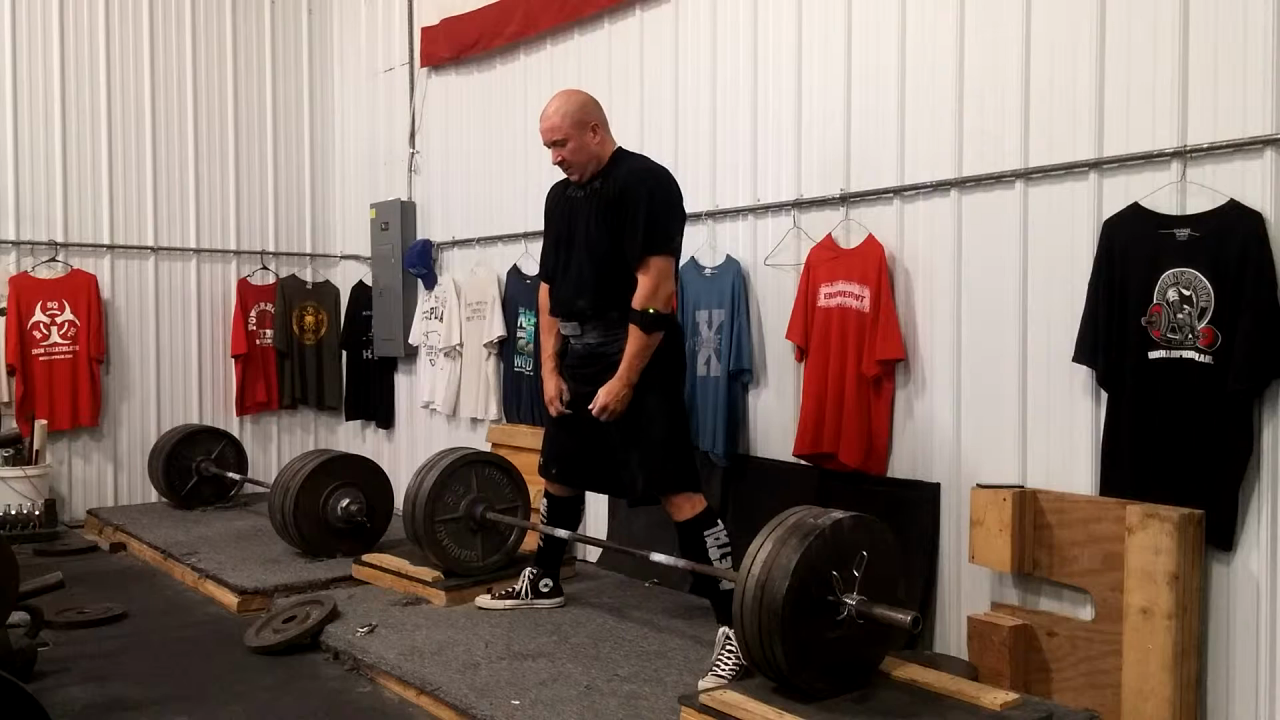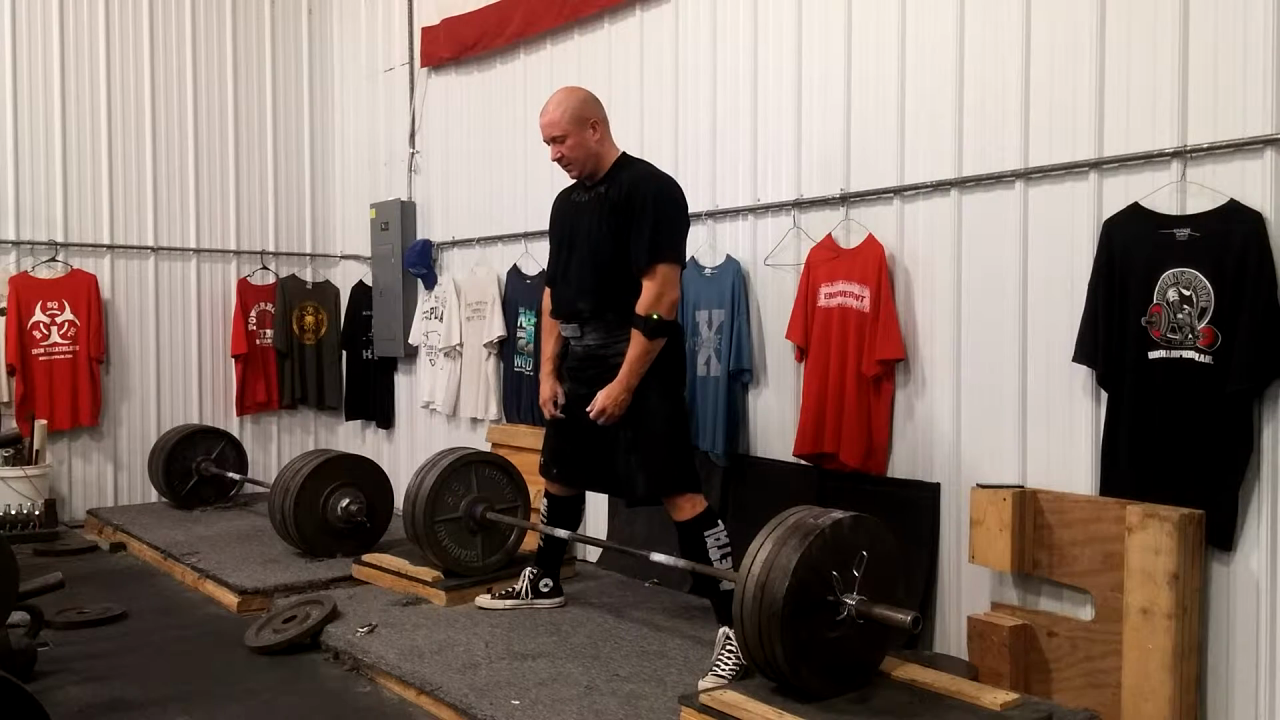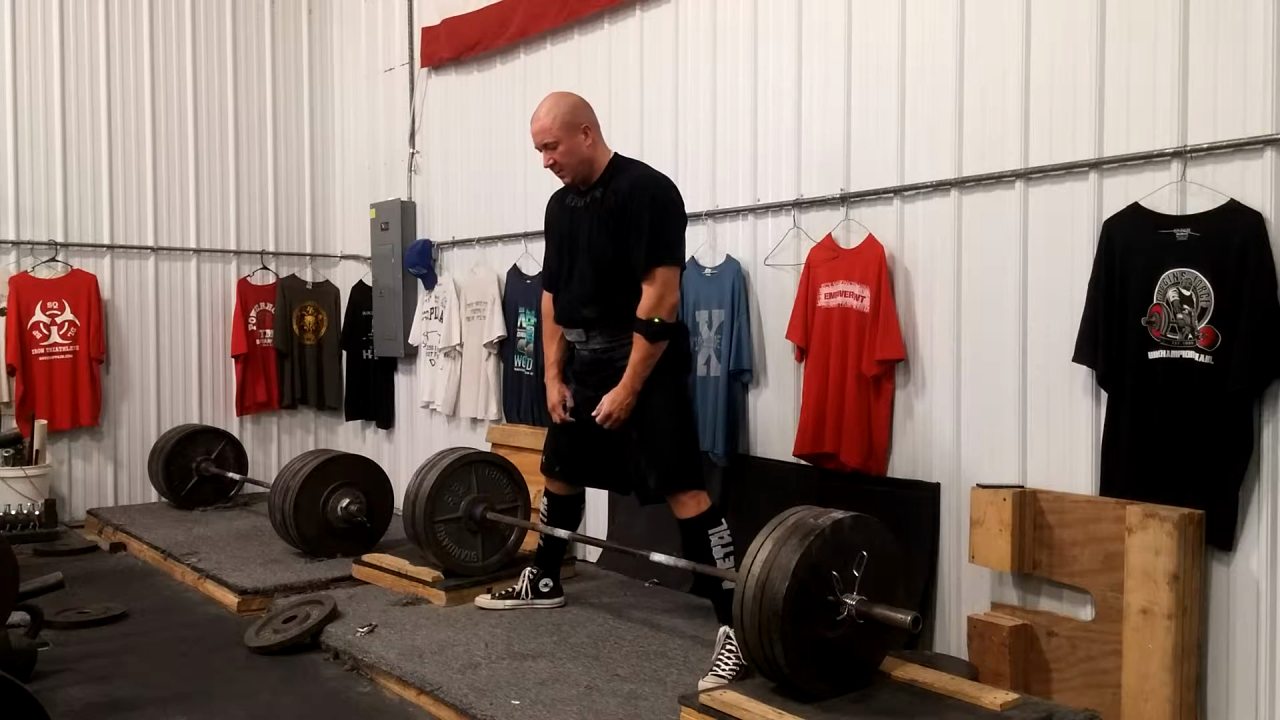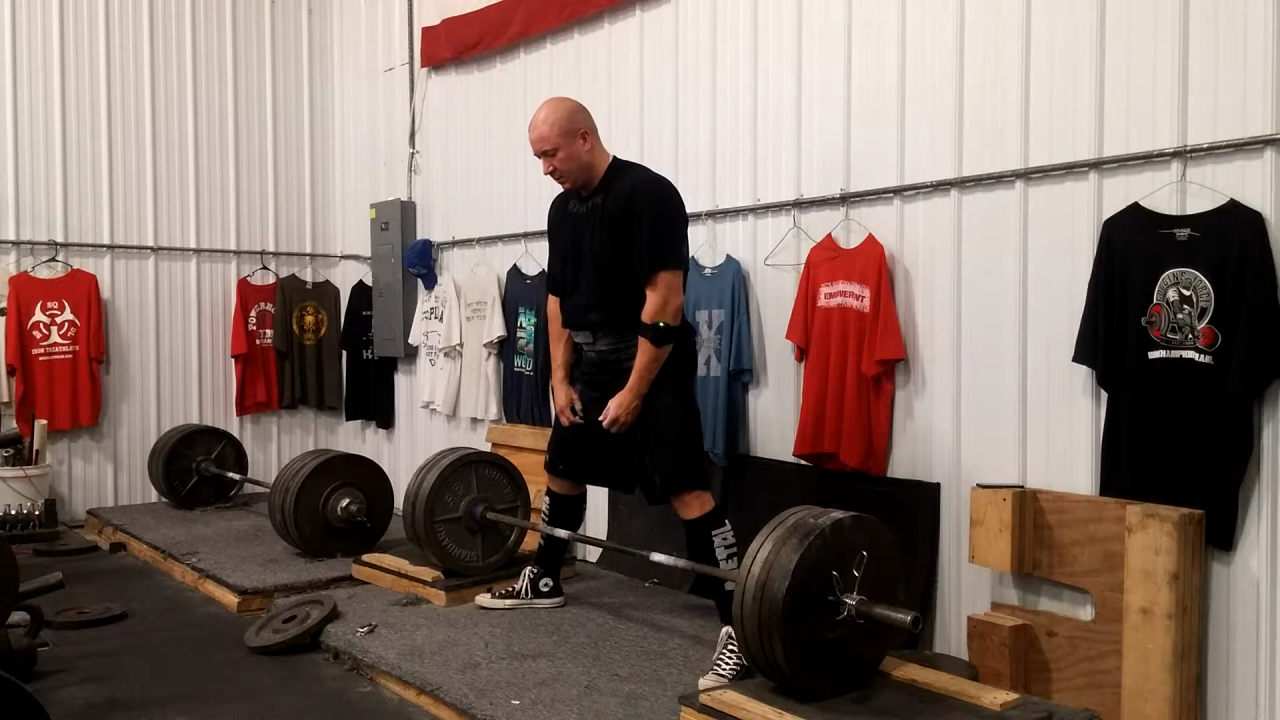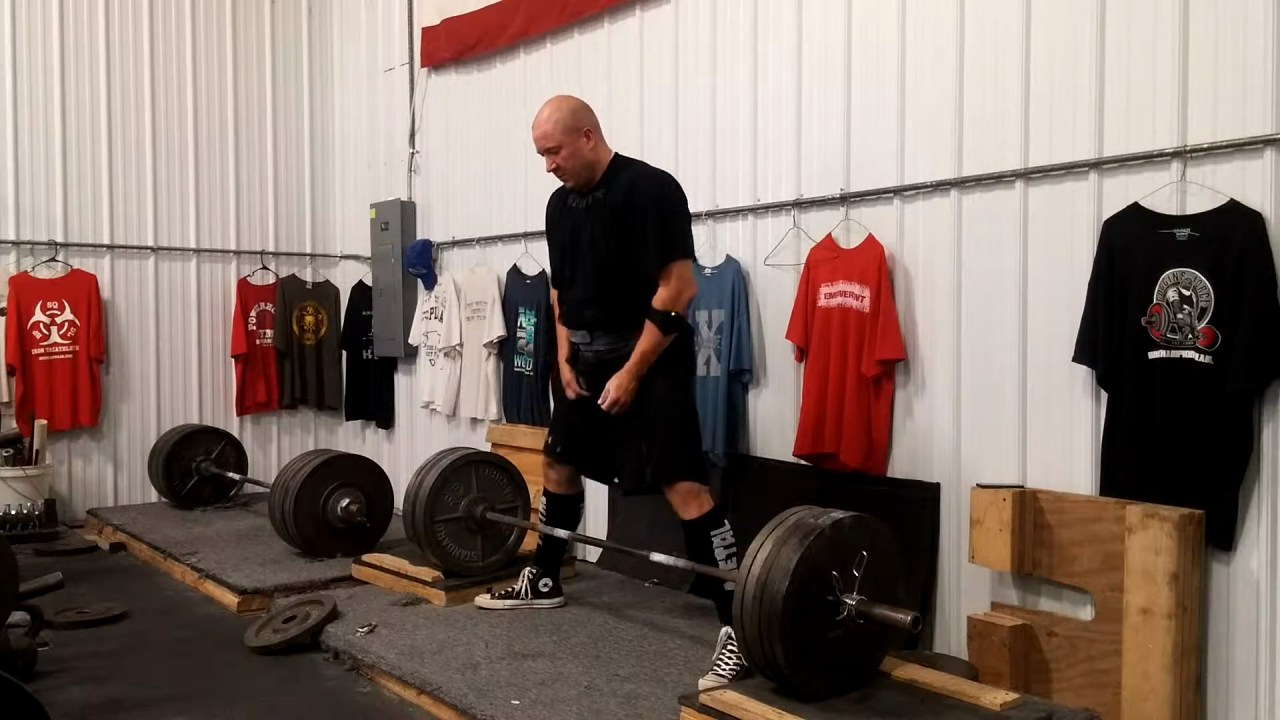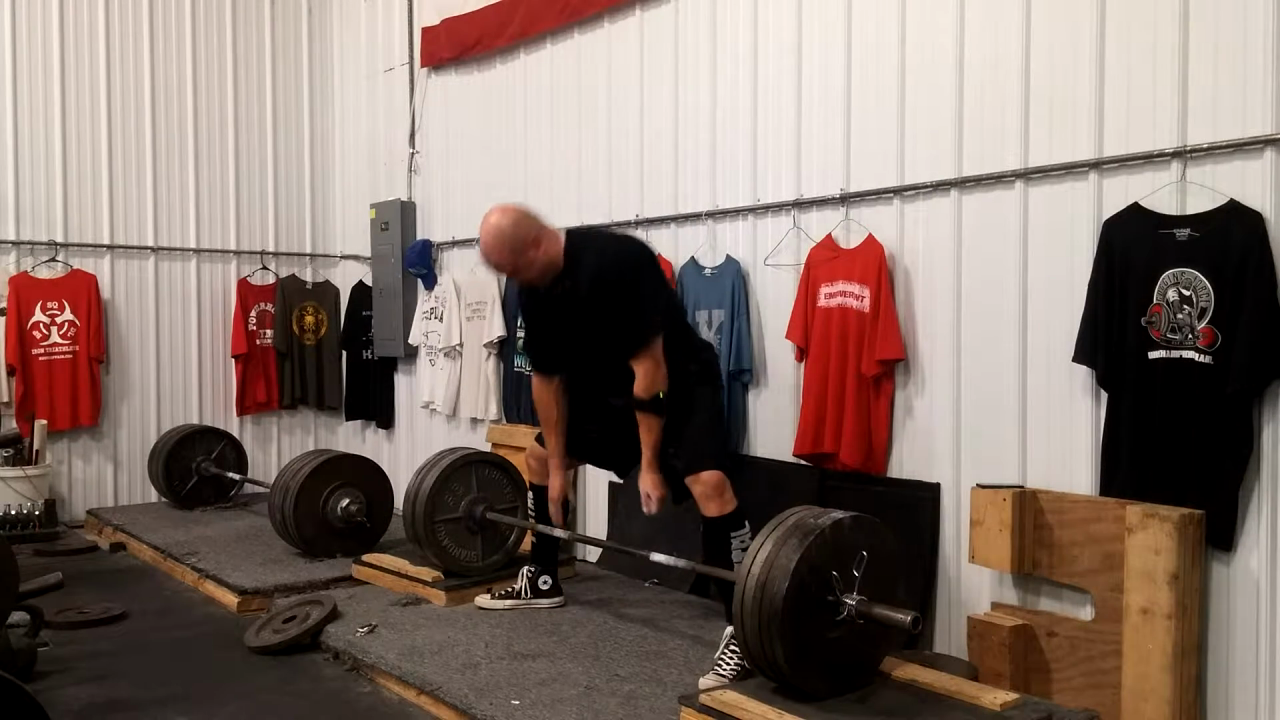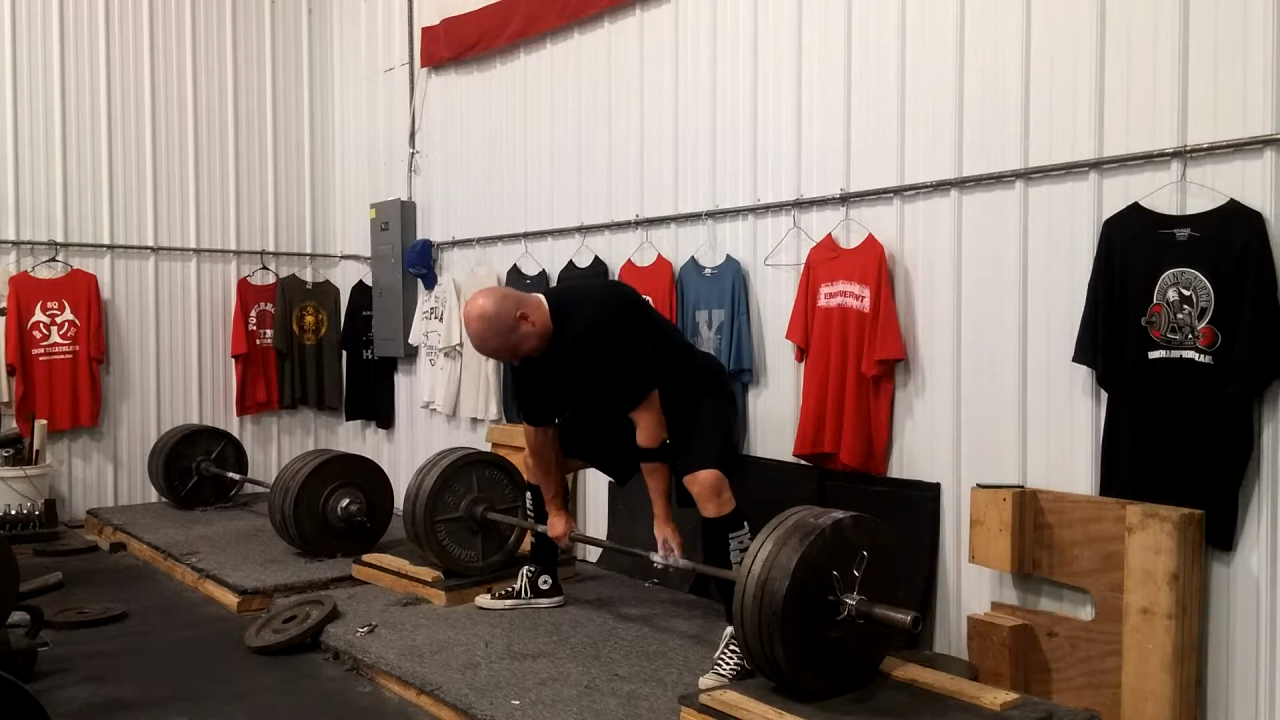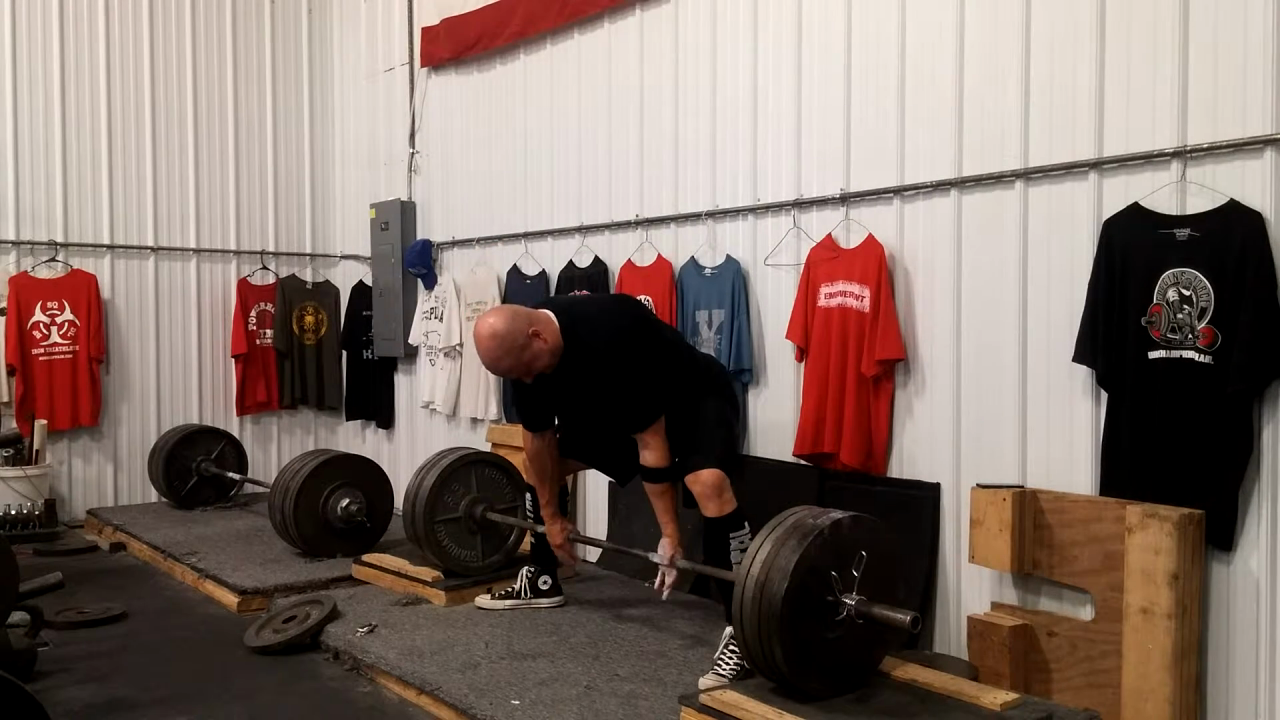
dt=0.5s
person 1, frame 1
left shoulder: (645, 182)
right shoulder: (561, 195)
left elbow: (656, 288)
right elbow: (549, 287)
left wrist: (624, 382)
right wrist: (550, 368)
left hip: (638, 363)
right hip: (579, 361)
left knee: (676, 489)
right knee: (559, 472)
left ankle: (733, 625)
right ankle: (544, 579)
person 1, frame 2
left shoulder: (650, 189)
right shoulder: (568, 201)
left elbow: (661, 293)
right elbow: (555, 293)
left wrist: (623, 385)
right wrist: (548, 372)
left hip: (638, 366)
right hip: (579, 367)
left knee: (677, 492)
right knee: (559, 474)
left ankle: (734, 627)
right ankle: (544, 579)
person 1, frame 3
left shoulder: (645, 191)
right shoulder: (560, 205)
left elbow: (661, 295)
right elbow: (553, 295)
left wrist: (628, 388)
right wrist: (554, 376)
left hip: (646, 365)
right hip: (584, 363)
left knee: (681, 489)
right knee: (559, 471)
left ankle: (734, 626)
right ankle: (543, 580)
person 1, frame 4
left shoulder: (647, 195)
right shoulder: (563, 208)
left elbow: (665, 300)
right elbow: (559, 299)
left wrist: (634, 393)
right wrist: (560, 380)
left hip: (651, 365)
right hip: (591, 364)
left knee: (685, 491)
right knee: (561, 469)
left ankle: (738, 628)
right ankle: (543, 578)
person 1, frame 5
left shoulder: (649, 189)
right shoulder: (561, 204)
left elbow: (677, 287)
left wrist: (632, 372)
right wrist: (564, 356)
left hip: (648, 358)
right hip: (587, 360)
left knee: (682, 486)
right knee: (558, 463)
left ankle: (737, 627)
right ankle: (543, 580)
person 1, frame 6
left shoulder: (616, 262)
right shoulder: (534, 287)
left elbow: (650, 367)
right elbow: (547, 378)
left wrist: (650, 466)
right wrist: (558, 466)
left hip: (680, 382)
left knee: (708, 483)
right knee: (538, 459)
left ankle: (740, 631)
right ankle: (541, 580)
person 1, frame 7
left shoulder: (603, 321)
right shoulder: (525, 343)
left elbow: (648, 419)
right elbow: (541, 429)
left wrist: (662, 518)
right wrist: (556, 509)
left hip: (691, 396)
left knee: (706, 484)
right knee: (535, 460)
left ankle: (740, 631)
right ankle: (541, 580)
person 1, frame 8
left shoulder: (612, 339)
right shoulder: (526, 352)
left elbow: (651, 443)
right elbow: (539, 438)
left wrist: (671, 537)
right wrist: (552, 517)
left hip: (694, 399)
left knee: (708, 483)
right knee: (537, 463)
left ankle: (740, 632)
right ankle: (540, 580)
